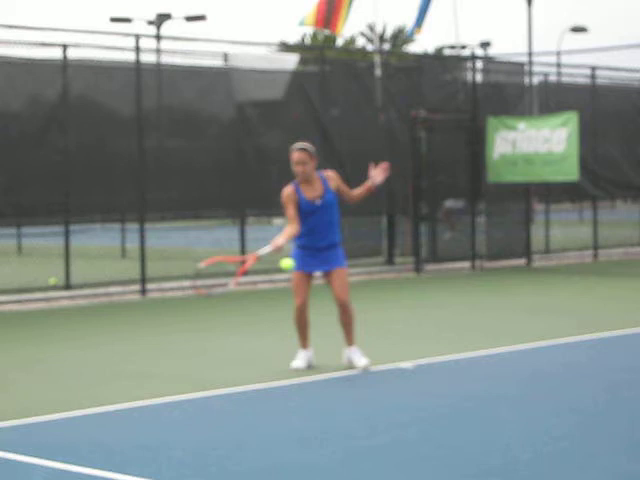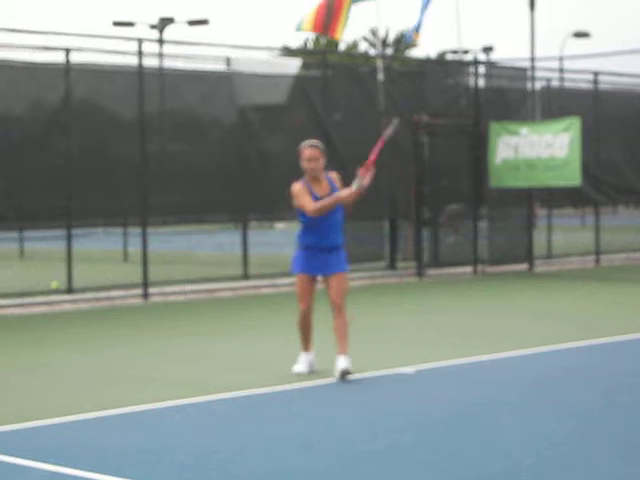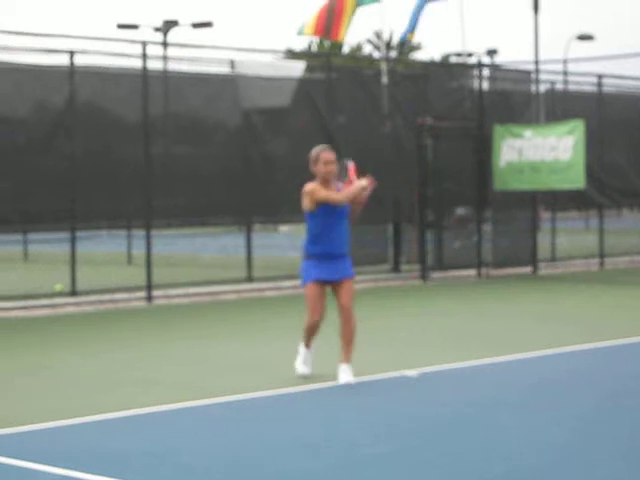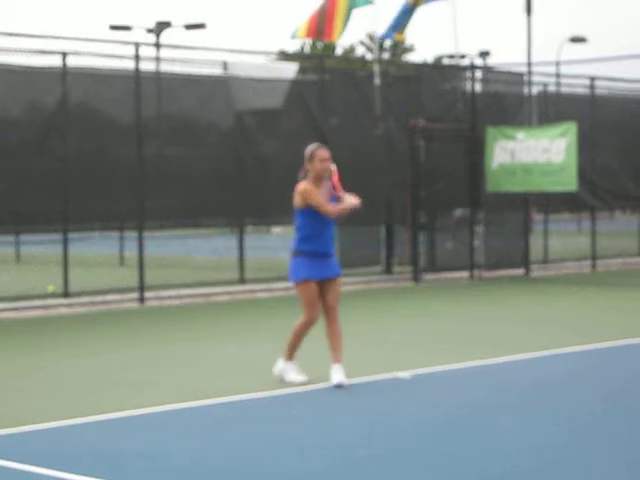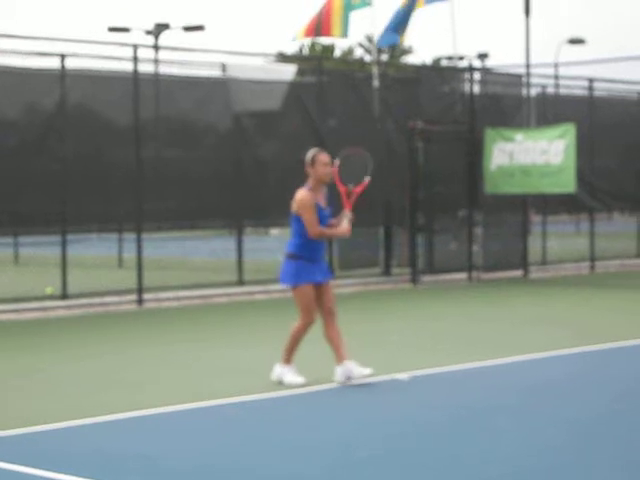
dt=0.2s
person 1, frame 1
left shoulder: (330, 177)
right shoulder: (289, 192)
left elbow: (351, 198)
right elbow: (293, 226)
left wrist: (372, 184)
right wrist: (281, 239)
left hip: (332, 250)
right hip: (305, 253)
left knee: (343, 300)
right knee: (300, 304)
left ankle: (352, 350)
right ankle: (305, 351)
person 1, frame 2
left shoulder: (334, 177)
right shoulder: (298, 188)
left elbow: (344, 204)
right elbow: (312, 211)
left wrist: (361, 187)
right wrist: (337, 197)
left hip: (335, 252)
right hip: (308, 253)
left knee: (338, 305)
right knee: (304, 309)
left ankle: (342, 360)
right ankle: (307, 355)
person 1, frame 3
left shoulder: (339, 186)
right shoulder: (311, 189)
left elbow: (350, 214)
right elbow: (341, 199)
left wrist: (363, 195)
right wrist: (360, 185)
left hip: (341, 260)
right hip: (316, 262)
left knee: (347, 311)
right knee: (315, 318)
left ankle: (345, 367)
right ankle: (306, 346)
person 1, frame 4
left shoulder: (328, 186)
right shoulder: (304, 188)
right elbow: (331, 212)
left wrist: (346, 202)
right wrist: (352, 203)
left hip: (327, 259)
right hip: (306, 260)
left knee: (332, 312)
right knee: (311, 316)
left ankle: (336, 368)
right ankle: (285, 362)
person 1, frame 5
left shoulder: (322, 192)
right shoulder: (304, 196)
right elbow: (313, 232)
left wrist: (339, 222)
right wrist: (339, 232)
left hip: (318, 263)
right hip: (299, 263)
left knee: (329, 314)
right knee: (308, 318)
left ankle: (344, 367)
right ankle: (283, 367)
